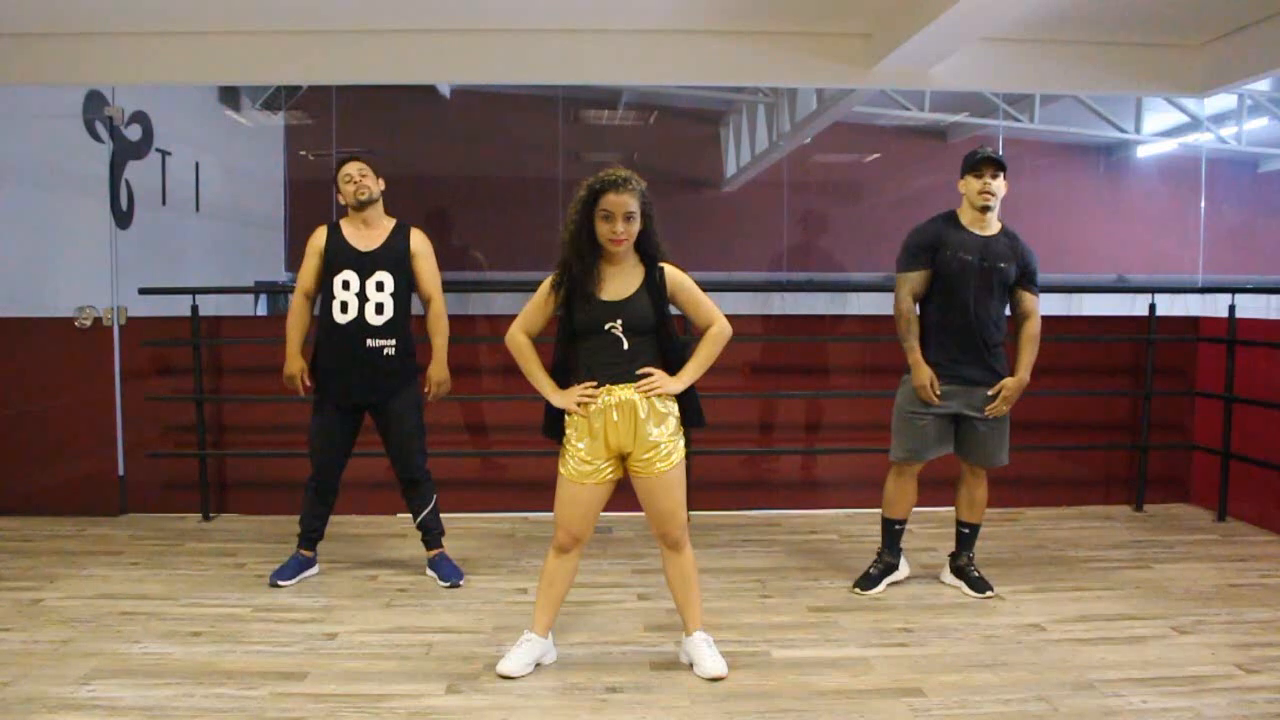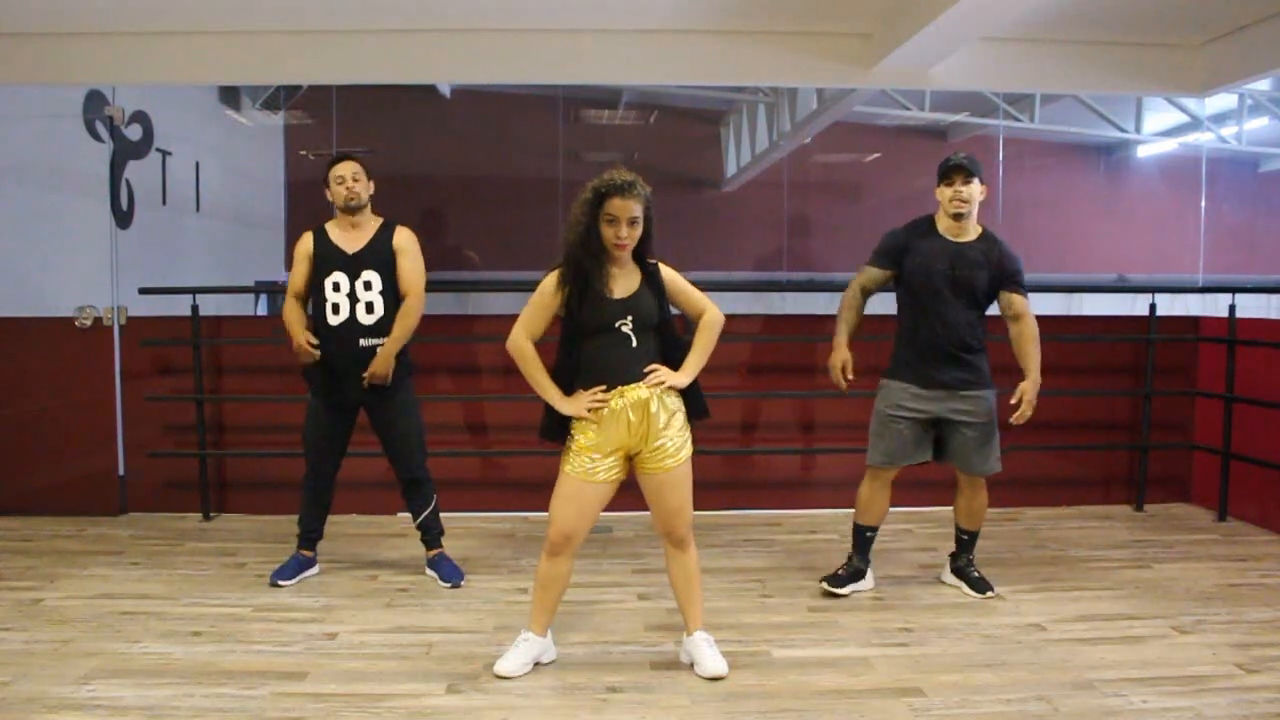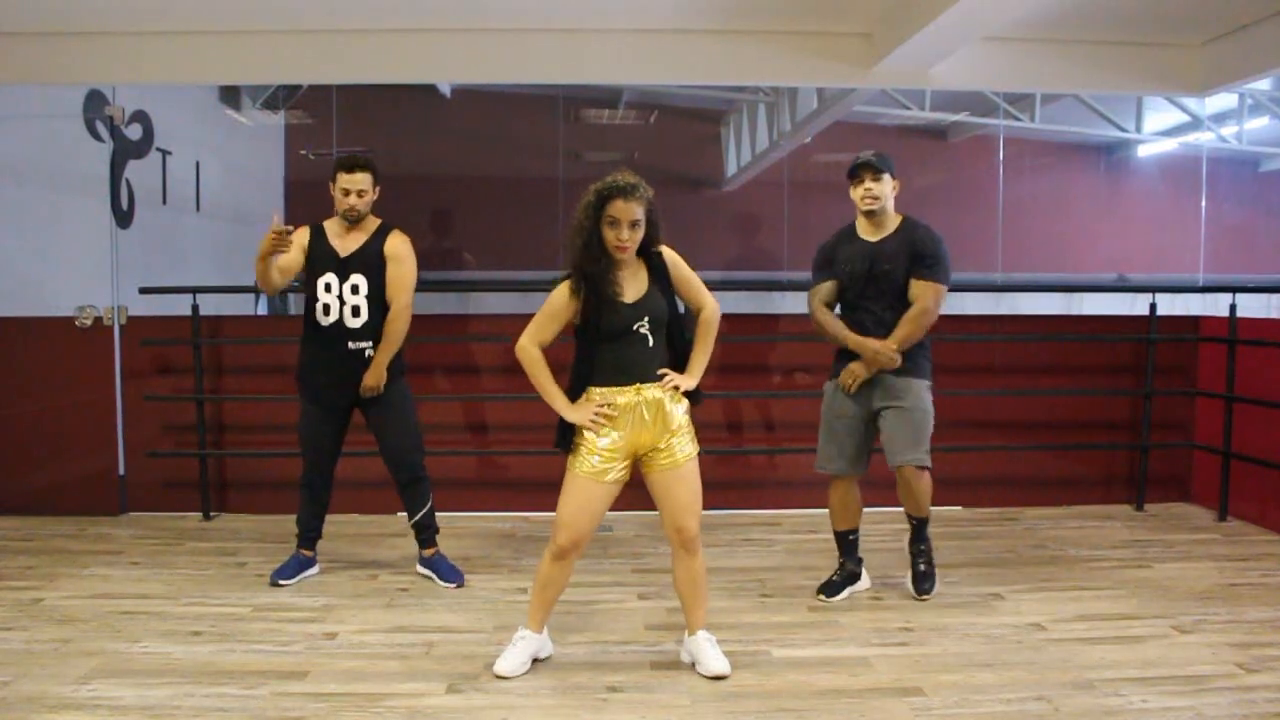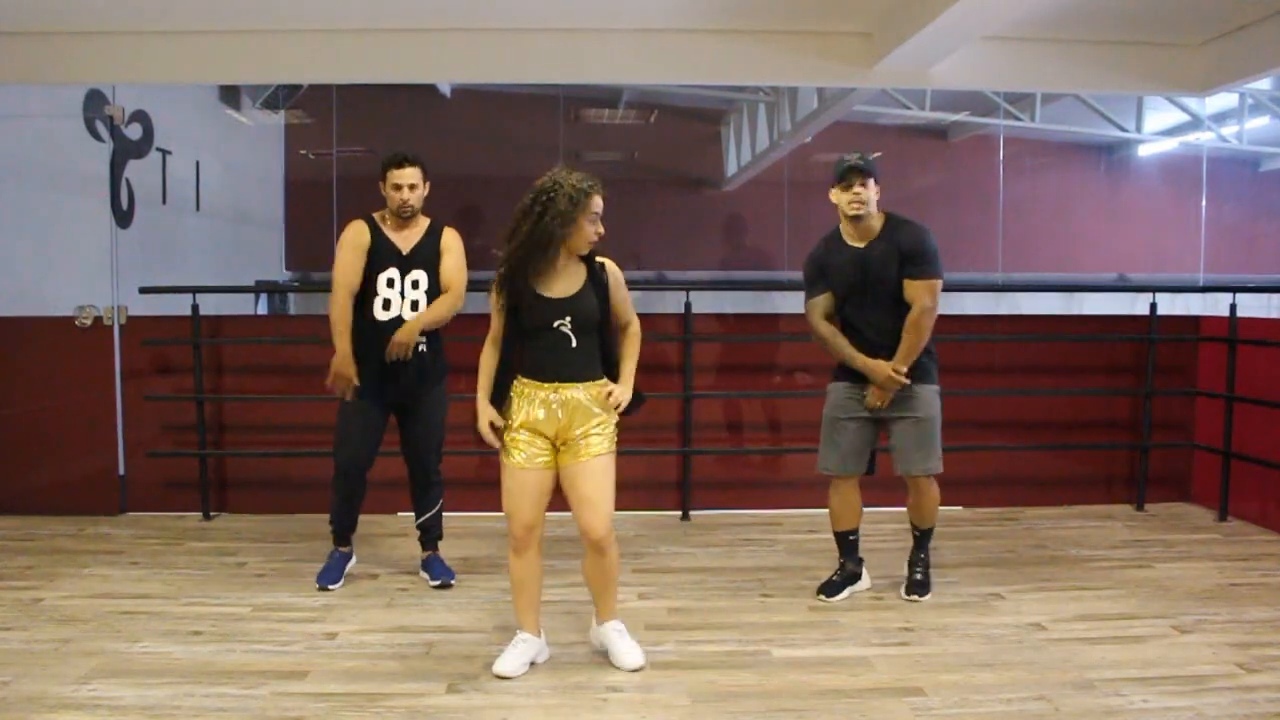
dt=0.5s
person 1, frame 1
left shoulder: (662, 276)
right shoulder: (568, 279)
left elbow: (719, 327)
right elbow: (518, 335)
left wrist: (681, 380)
right wrist: (552, 392)
left hip: (652, 418)
right hip: (588, 422)
left knee: (673, 535)
right knee: (567, 538)
left ankle: (696, 638)
right ankle: (537, 638)
person 1, frame 2
left shoulder: (656, 274)
right shoulder: (568, 278)
left elbow: (711, 316)
right elbow: (519, 339)
left wrist: (685, 374)
right wrist: (559, 400)
left hip: (660, 417)
right hip: (597, 424)
left knee: (678, 533)
right knee: (561, 536)
left ankle: (697, 638)
right ankle: (536, 638)
person 1, frame 3
left shoulder: (665, 265)
right shoulder: (578, 286)
left elbow: (710, 311)
right elbow: (528, 346)
left wrist: (691, 376)
right wrist: (565, 406)
left hip: (667, 416)
right hip: (605, 421)
left knee: (686, 534)
right knee: (567, 538)
left ankle: (698, 638)
right ankle: (532, 634)
person 1, frame 4
left shoulder: (604, 272)
right shoulder: (513, 276)
left elbow: (629, 326)
right elbow: (495, 341)
left wrist: (625, 385)
right wrist: (485, 402)
left hip: (588, 412)
right hip: (527, 410)
left knee: (598, 532)
right knee: (523, 531)
left ankle: (608, 625)
right ankle: (529, 636)
person 2, frame 1
left shoulder: (1018, 251)
right shoulder: (931, 234)
left elbow: (1029, 318)
right elbow: (905, 299)
left wrist: (1021, 376)
right wrist: (916, 362)
left hip: (988, 381)
right hip: (931, 375)
left knee: (977, 469)
right knee: (906, 463)
left ankle: (961, 562)
right ankle: (890, 557)
person 2, frame 2
left shoulder: (999, 256)
right shoulder: (905, 240)
left elbow: (1020, 318)
right elbow: (860, 288)
left wrist: (1032, 377)
right wrist: (840, 342)
left hip: (971, 385)
right hip: (905, 382)
left knee: (973, 477)
right knee: (880, 469)
left ankle: (961, 563)
right ankle: (859, 564)
person 2, frame 3
left shoulder: (923, 241)
right shoulder: (834, 248)
left elbow: (925, 310)
right elbow: (818, 308)
left wrist: (880, 355)
right wrist: (863, 346)
left hip: (906, 372)
right hip: (850, 371)
left knee: (909, 464)
right knee: (840, 473)
left ankle: (920, 544)
right ankle: (850, 565)
person 2, frame 4
left shoulder: (912, 238)
right shoulder: (822, 255)
left elbow: (924, 309)
right elbow: (818, 321)
left wrist: (894, 370)
right wrist: (869, 366)
left hip: (911, 378)
right hip: (851, 379)
left knee: (920, 474)
right knee: (842, 474)
left ankle: (919, 557)
right ankle: (850, 566)
person 3, frame 1
left shoulder: (412, 239)
right shoulder: (324, 237)
left elbow: (434, 301)
right elbow: (303, 297)
left wrist: (439, 360)
right wrist: (293, 353)
left hip: (395, 376)
right hip: (335, 376)
left knee: (413, 468)
right knee: (324, 469)
left ankle: (436, 552)
right ankle: (306, 553)
person 3, frame 2
left shoulder: (399, 237)
right shoulder: (311, 241)
left elbow: (414, 298)
right elbow: (294, 298)
left wrist: (389, 351)
right wrist: (298, 335)
left hip: (388, 374)
right hip: (329, 376)
left knee: (413, 467)
right knee: (318, 468)
left ankle: (435, 553)
right ankle: (305, 553)
person 3, frame 3
left shoulder: (394, 242)
right shoulder: (308, 237)
left elbow: (400, 309)
right elbow: (268, 284)
left wrist: (380, 365)
right wrist: (268, 251)
left hip: (381, 371)
right hip: (322, 374)
left knee: (409, 463)
right knee: (316, 467)
left ankle: (429, 552)
right ankle: (305, 552)
person 3, frame 4
left shoulder: (446, 238)
right shoulder: (360, 232)
left elbow: (455, 295)
right elbow: (343, 294)
left wrist: (414, 326)
right wrist: (342, 356)
left hip: (423, 371)
right hip: (368, 371)
left knee: (425, 467)
right knee: (350, 462)
left ankle: (430, 552)
right ankle: (342, 548)
